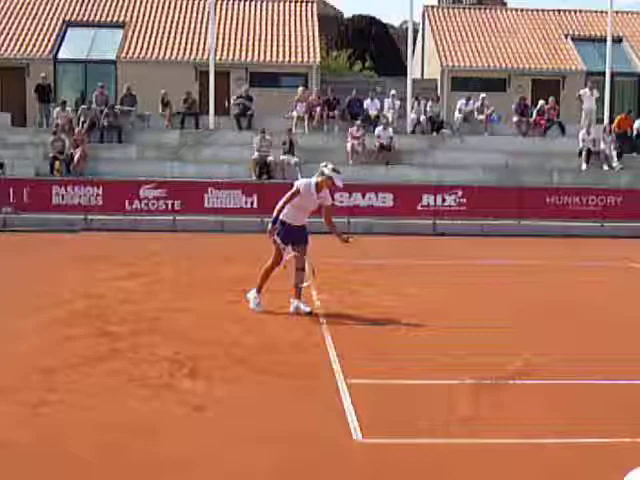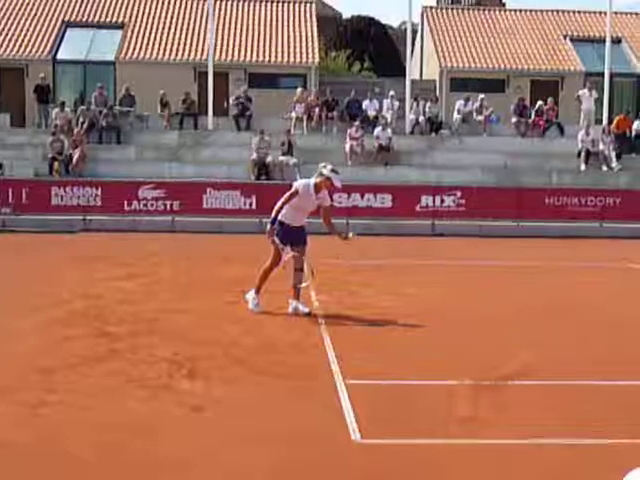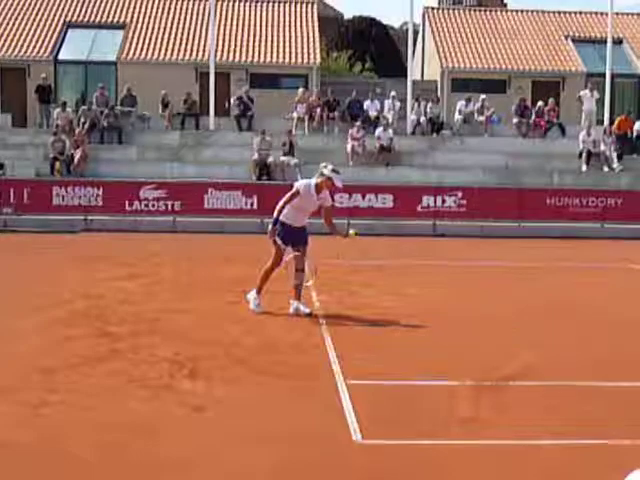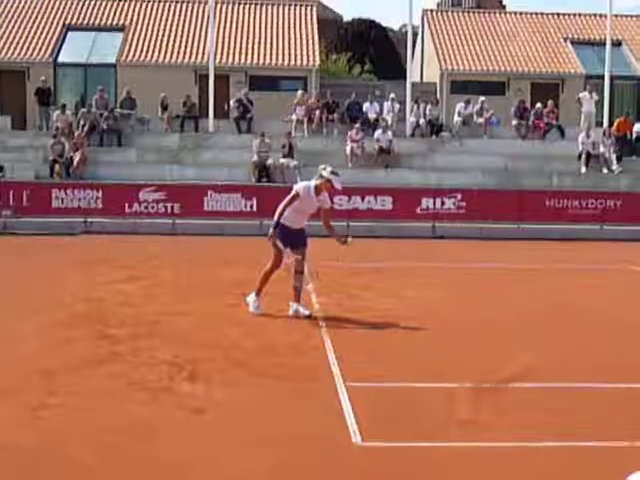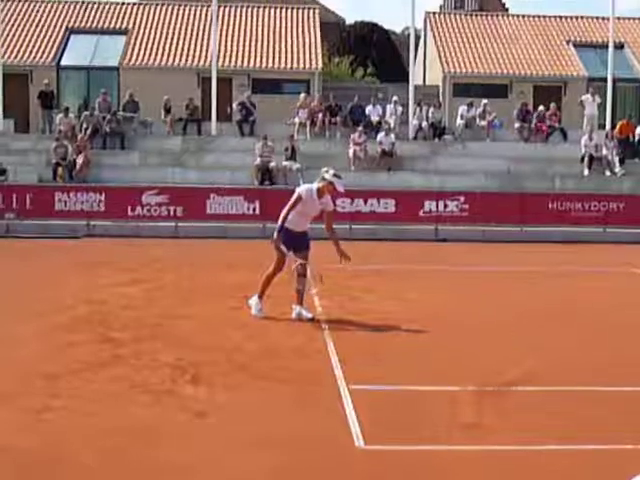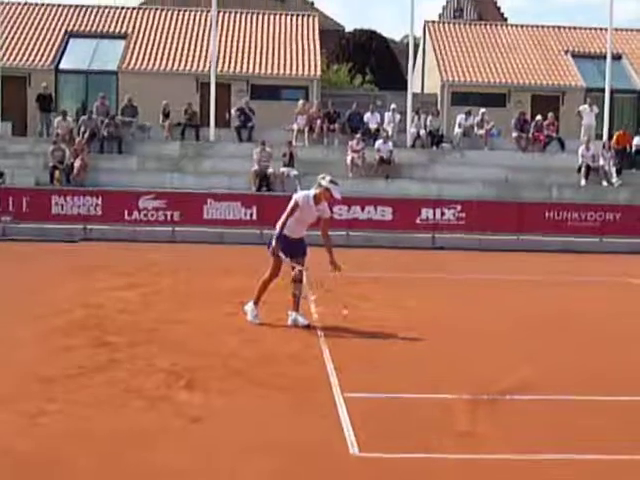
dt=0.1s
person 1, frame 1
left shoulder: (325, 197)
right shoulder: (303, 185)
left elbow: (328, 221)
right elbow: (283, 203)
left wrist: (340, 236)
right wrist: (273, 223)
left hip: (300, 228)
right hip: (284, 224)
left knee: (301, 265)
right knee: (275, 262)
left ankle: (296, 302)
right ankle: (256, 294)
person 1, frame 2
left shoulder: (324, 197)
right shoulder: (302, 185)
left elbow: (327, 221)
right elbow: (281, 203)
left wrist: (340, 235)
right wrist: (271, 223)
left hip: (299, 229)
right hip: (283, 224)
left knee: (299, 265)
right knee: (274, 262)
left ankle: (295, 302)
right ankle: (254, 294)
person 1, frame 3
left shoulder: (325, 198)
right shoulder: (303, 186)
left elbow: (328, 221)
right elbow: (282, 203)
left wrist: (341, 233)
right wrist: (273, 224)
left hip: (300, 229)
right hip: (284, 225)
left knee: (301, 266)
right knee: (275, 263)
left ankle: (296, 303)
right ankle: (256, 294)
person 1, frame 4
left shoulder: (324, 199)
right shoulder: (303, 188)
left elbow: (326, 224)
right elbow: (283, 206)
left wrist: (339, 239)
right wrist: (274, 227)
left hip: (299, 231)
right hip: (284, 227)
left knee: (300, 268)
right knee: (274, 265)
left ankle: (296, 305)
right ankle: (255, 297)
person 1, frame 5
left shoulder: (327, 202)
right shoulder: (305, 190)
left elbow: (329, 227)
right elbow: (287, 210)
left wrist: (339, 249)
right wrist: (278, 231)
left hip: (302, 234)
right hip: (286, 230)
left knee: (302, 270)
right knee: (277, 268)
left ankle: (298, 308)
right ankle: (257, 300)
person 1, frame 6
left shoulder: (324, 209)
right shoulder: (302, 197)
left elbow: (325, 235)
right elbow: (285, 218)
left wrist: (331, 258)
right wrist: (276, 239)
left hip: (298, 240)
right hip: (284, 237)
left knee: (299, 277)
right knee: (273, 274)
left ankle: (294, 314)
right ankle: (253, 305)
